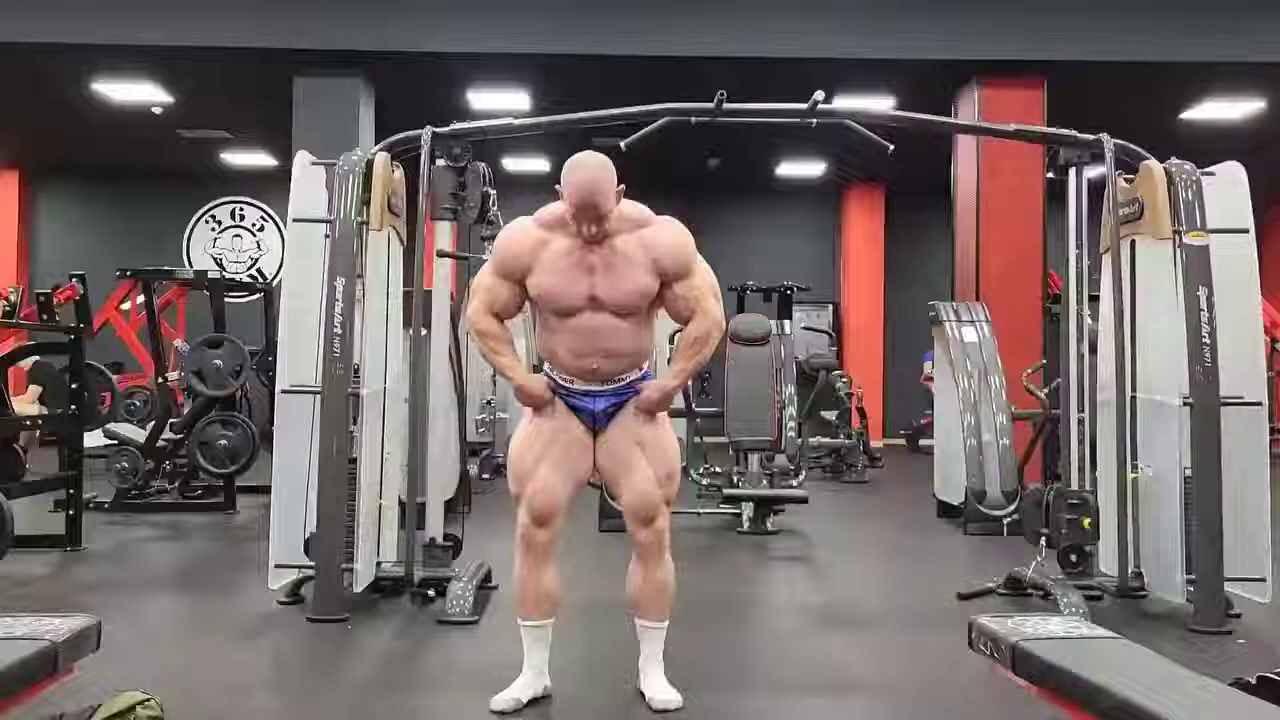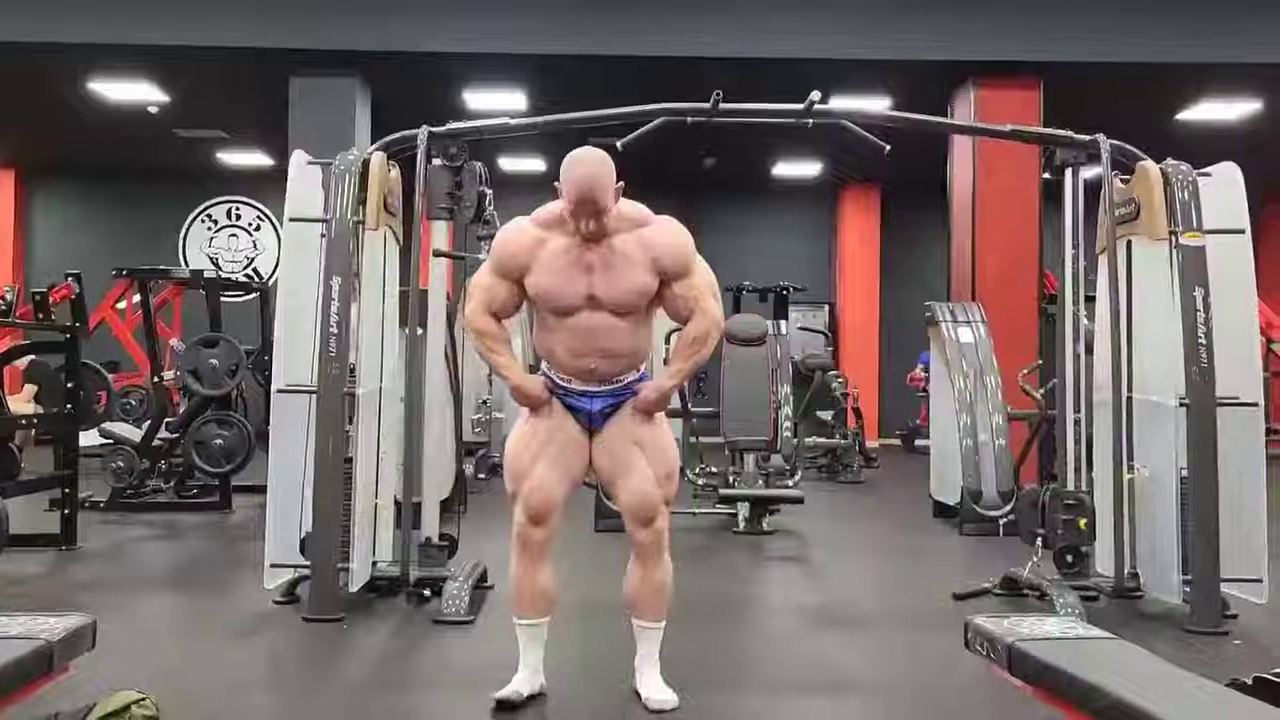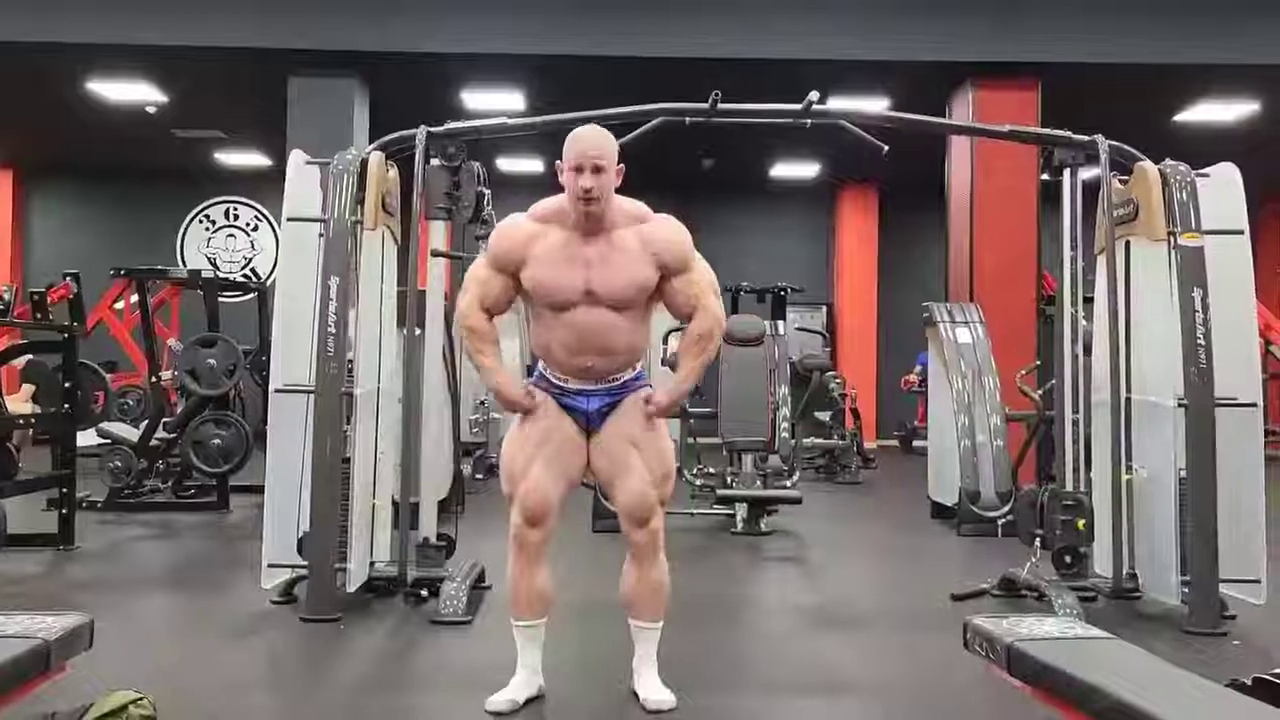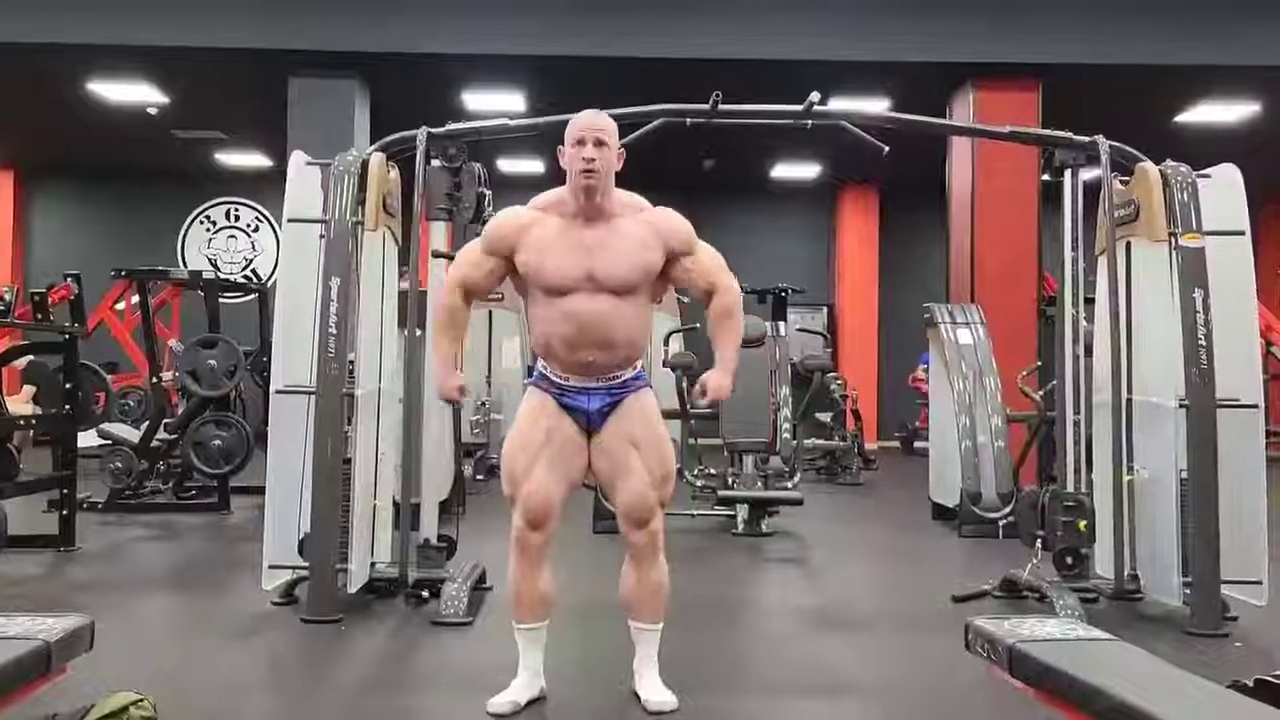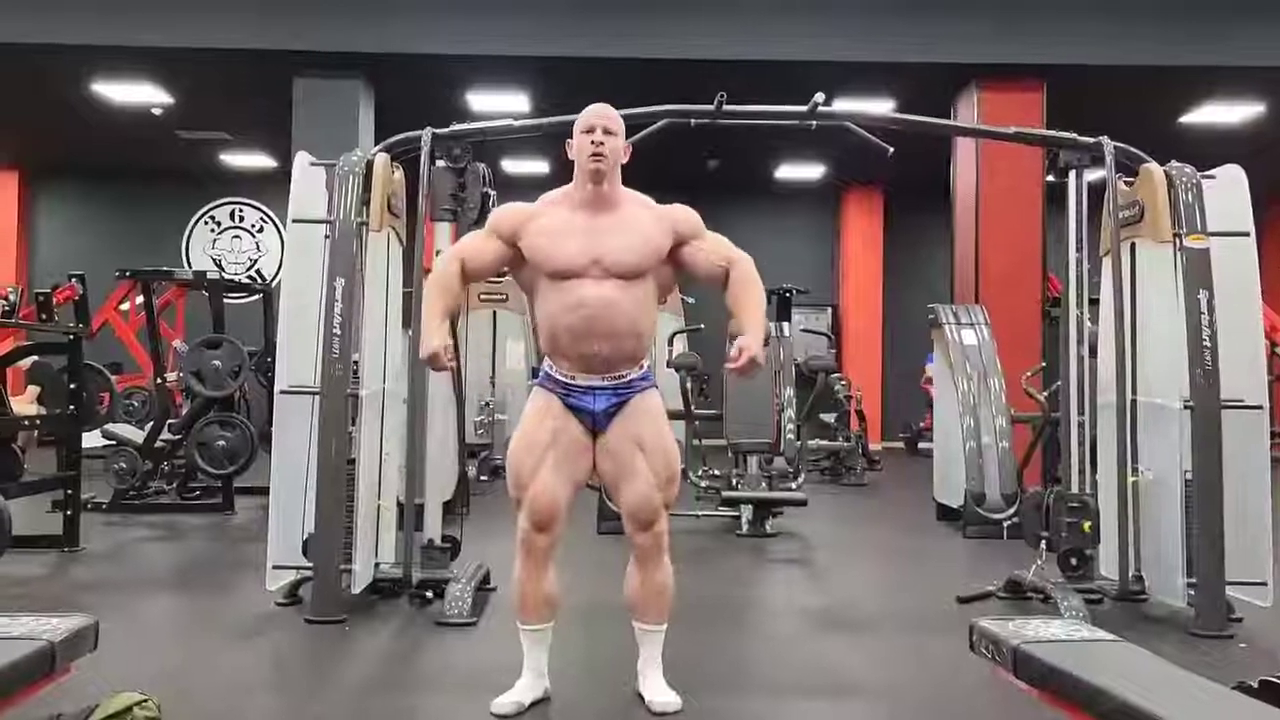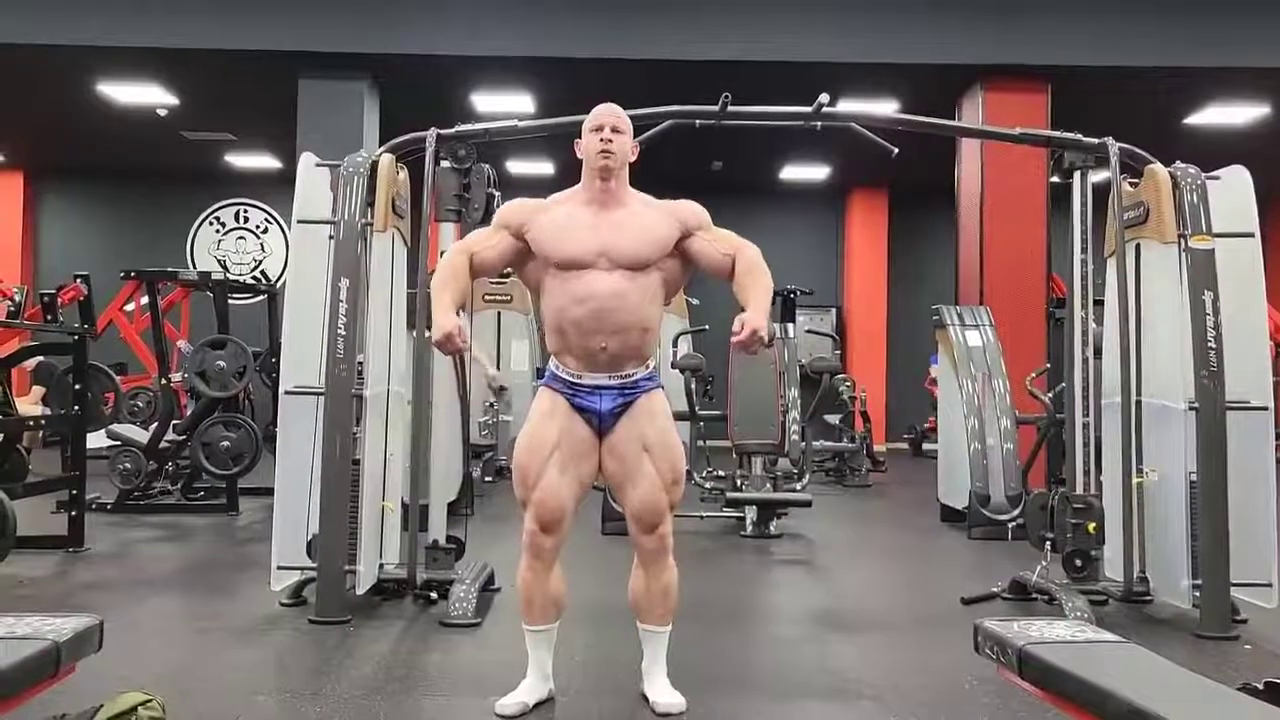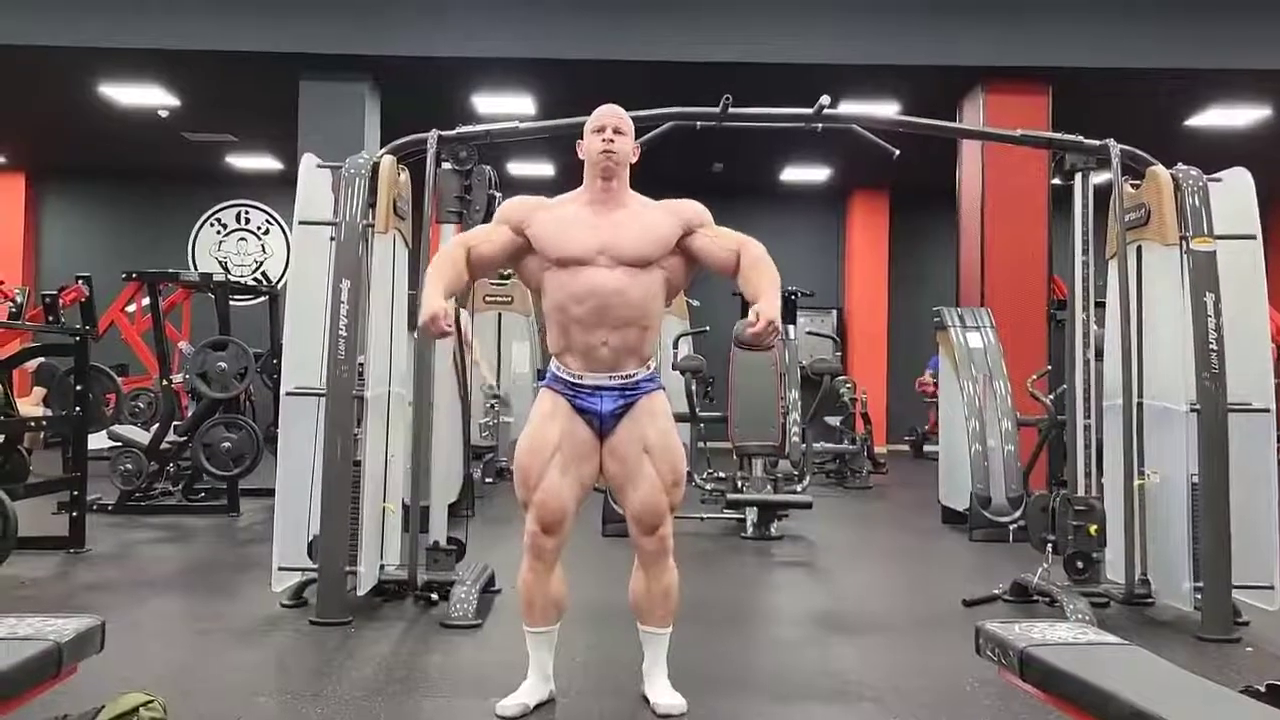
dt=0.3s
person 1, frame 1
left shoulder: (662, 240)
right shoulder: (525, 240)
left elbow: (707, 315)
right elbow: (482, 312)
left wrist: (672, 382)
right wrist: (519, 378)
left hip: (633, 400)
right hip: (558, 400)
left knee: (652, 529)
right knee: (534, 527)
left ankle: (652, 670)
right ankle: (533, 672)
person 1, frame 2
left shoulder: (661, 239)
right shoulder: (523, 239)
left elbow: (706, 314)
right elbow: (480, 311)
left wrist: (669, 382)
right wrist: (517, 378)
left hip: (630, 399)
right hip: (554, 399)
left knee: (651, 529)
right knee: (530, 526)
left ankle: (648, 670)
right ankle: (529, 670)
person 1, frame 3
left shoulder: (659, 235)
right shoulder: (521, 234)
left elbow: (706, 312)
right elbow: (474, 307)
left wrist: (680, 383)
right wrist: (498, 378)
left hip: (627, 398)
right hip: (548, 398)
left knee: (646, 530)
right knee: (527, 527)
left ankle: (645, 671)
right ankle: (527, 672)
person 1, frame 4
left shoulder: (659, 227)
right shoulder: (519, 226)
left elbow: (722, 290)
right elbow: (457, 287)
left wrist: (724, 366)
right wrist: (445, 363)
left hip: (627, 396)
right hip: (551, 395)
left knee: (646, 531)
right knee: (528, 529)
person 1, frame 5
left shoulder: (665, 220)
right shoulder: (525, 219)
left elbow: (735, 266)
right elbow: (454, 263)
left wrist: (752, 330)
right wrist: (434, 326)
left hip: (633, 394)
right hip: (557, 393)
left knee: (650, 532)
right knee: (535, 532)
person 1, frame 6
left shoulder: (673, 217)
right shoulder: (532, 216)
left elbow: (741, 256)
right elbow: (463, 257)
left wrist: (757, 310)
right wrist: (444, 312)
left hip: (638, 394)
right hip: (562, 393)
left knee: (654, 534)
right knee: (540, 532)
person 1, frame 7
left shoulder: (674, 217)
right shoulder: (535, 215)
left elbow: (746, 252)
right elbow: (463, 250)
left wrist: (767, 299)
right wrist: (435, 295)
left hip: (639, 395)
right hip: (564, 393)
left knee: (655, 535)
right knee: (541, 534)
